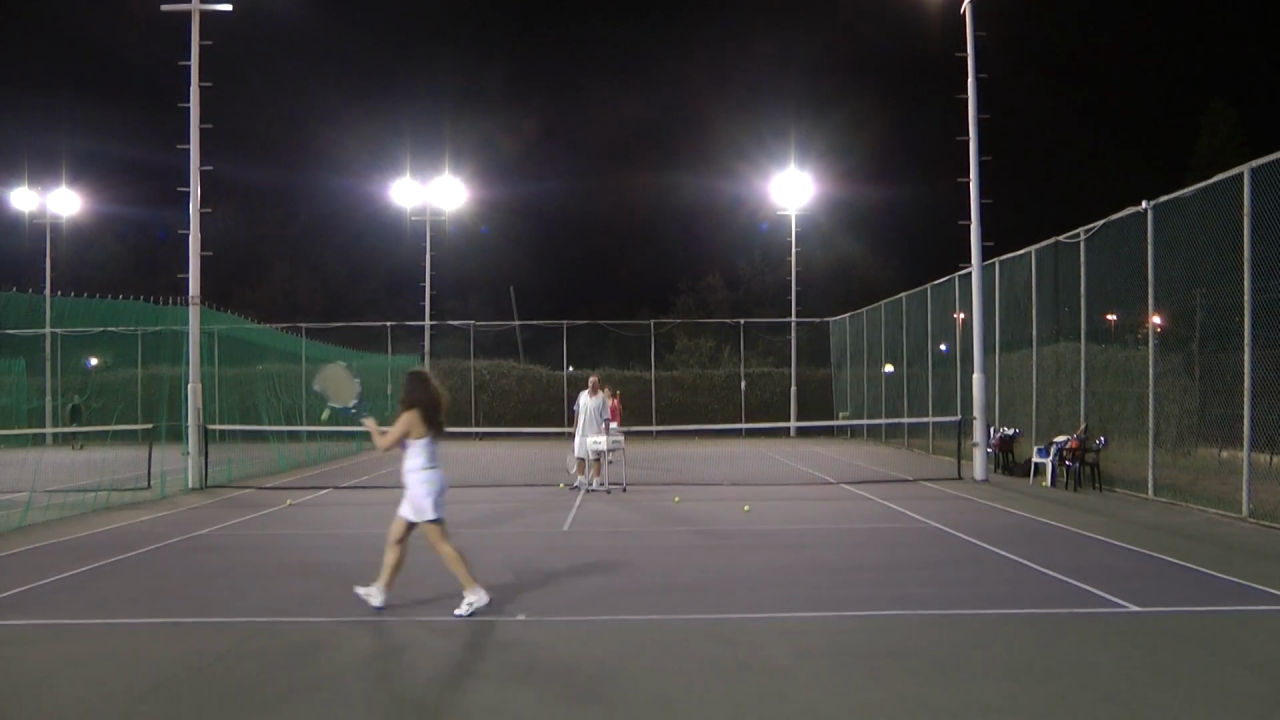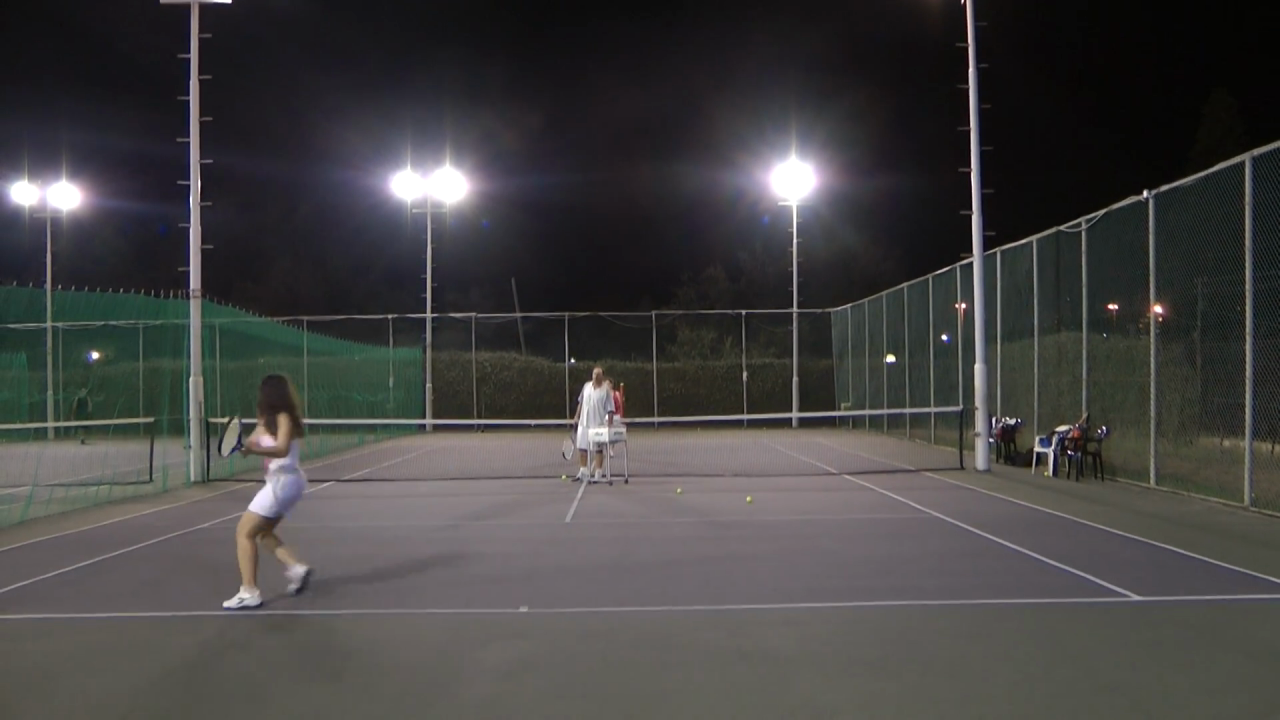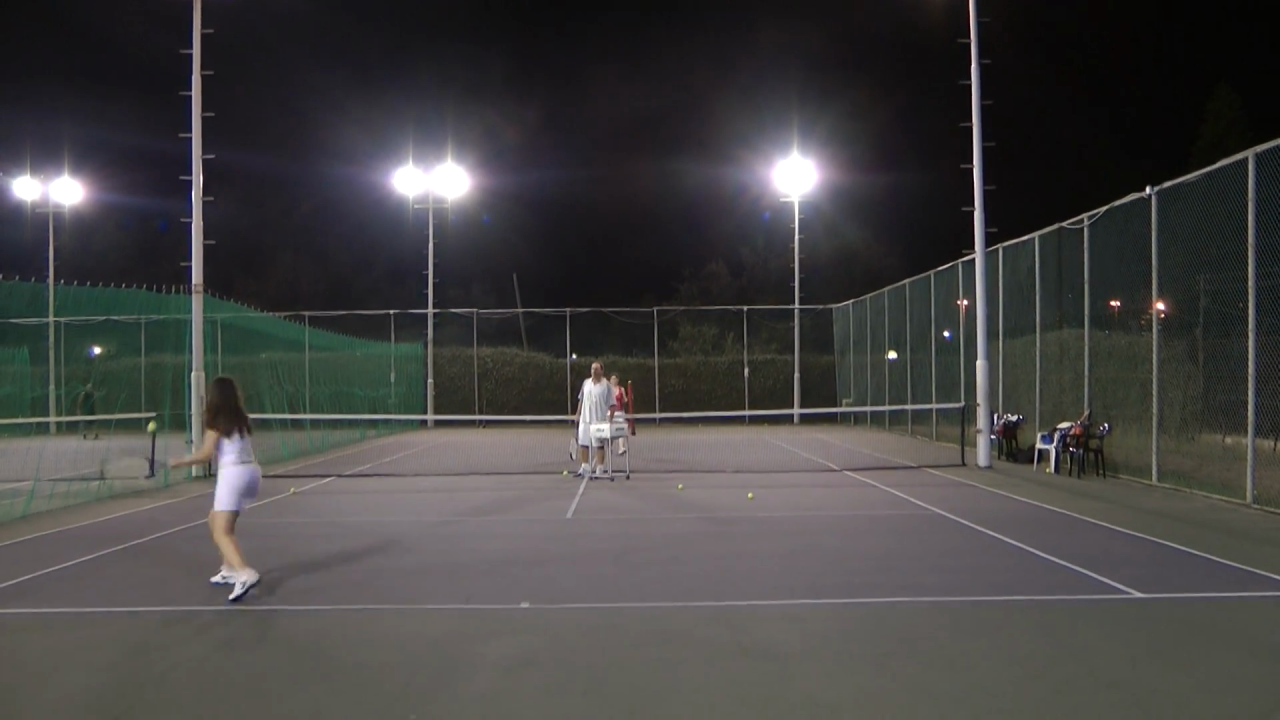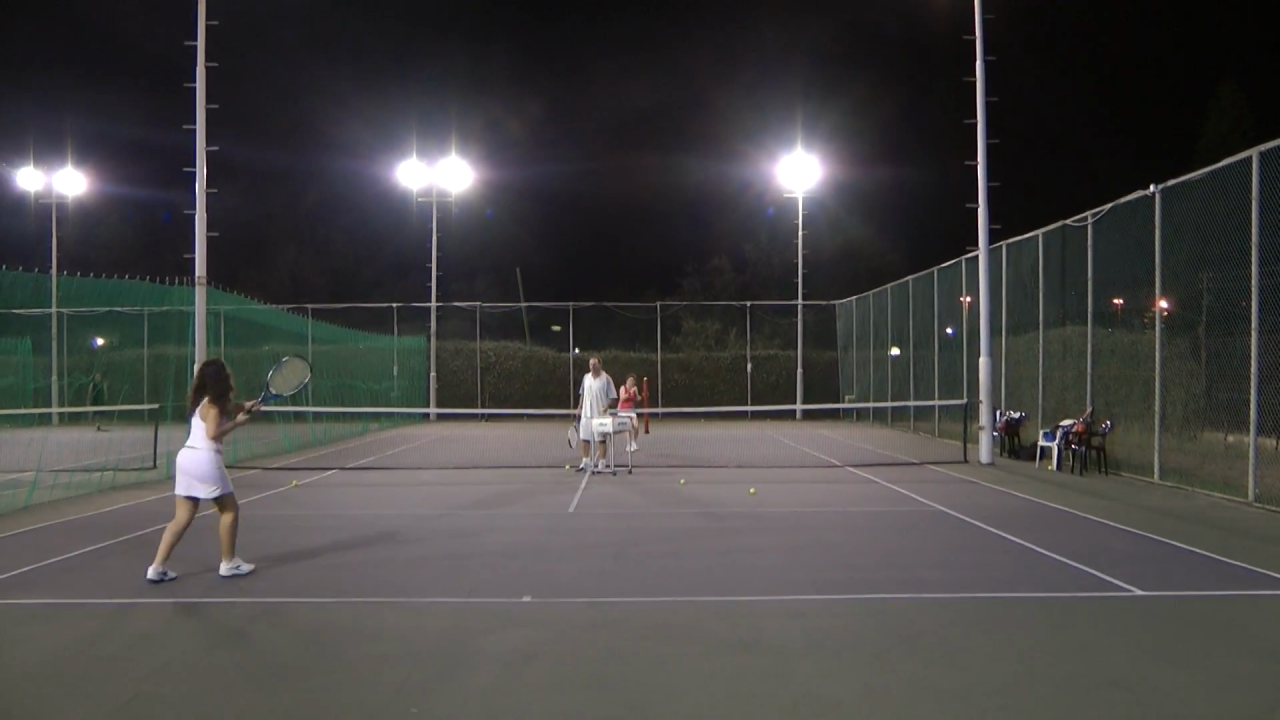
dt=0.5s
person 1, frame 1
left shoulder: (411, 416)
right shoulder: (429, 417)
left elbow: (384, 444)
left wrist: (373, 428)
right wrist: (381, 431)
left hip: (422, 483)
right hip: (422, 482)
left knee: (440, 543)
right knee: (395, 539)
left ankle: (474, 593)
right ankle: (379, 591)
person 1, frame 2
left shoulder: (284, 418)
right shoulder: (268, 419)
left elbow: (282, 449)
right elbow: (253, 442)
left wrist: (255, 449)
right wrist: (247, 446)
left hip: (284, 482)
right hip: (283, 482)
left knee: (244, 532)
right knee: (263, 532)
left ankle: (249, 593)
right ankle: (296, 568)
person 1, frame 3
left shoulder: (214, 422)
right shoulder: (239, 419)
left elbow: (206, 455)
left wrist: (179, 462)
left hip: (233, 475)
right hip: (251, 471)
left knee: (221, 533)
right knee: (217, 523)
left ankle: (246, 575)
right ankle: (230, 571)
person 1, frame 4
left shoulder: (202, 401)
right shoulder: (213, 404)
left elbow: (227, 410)
right elbow: (213, 434)
left wrist: (243, 408)
right wrist: (236, 423)
left hip: (186, 458)
right hip: (205, 461)
left knee: (182, 519)
right knee: (230, 510)
left ankle: (157, 568)
right ankle: (229, 563)
